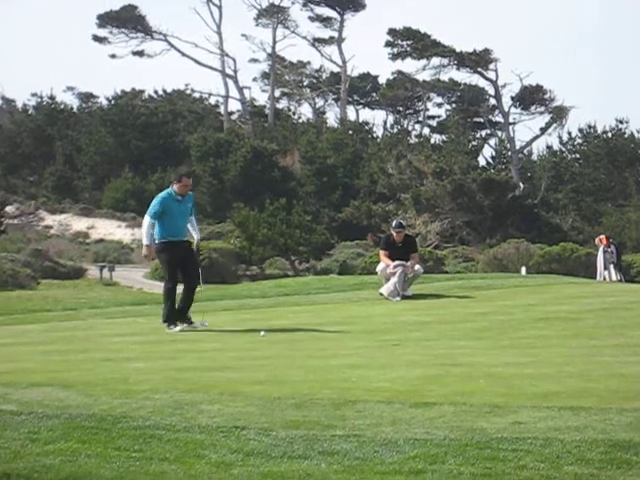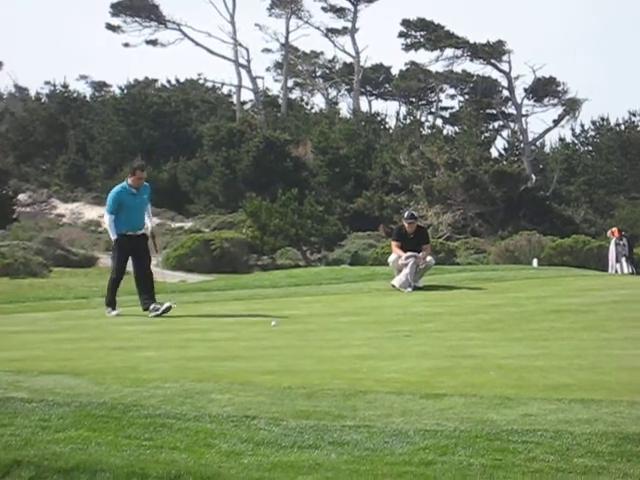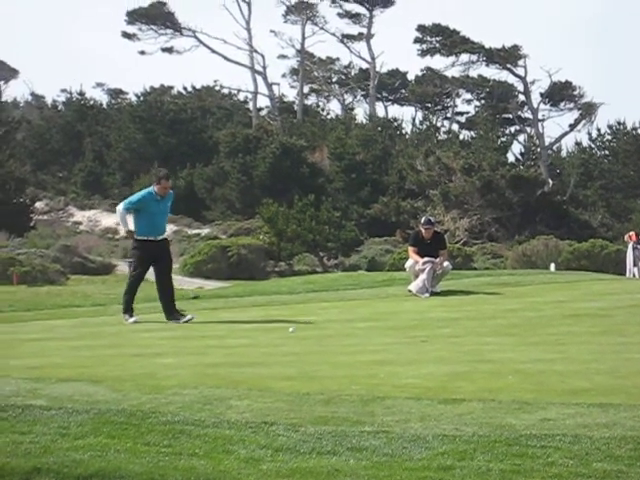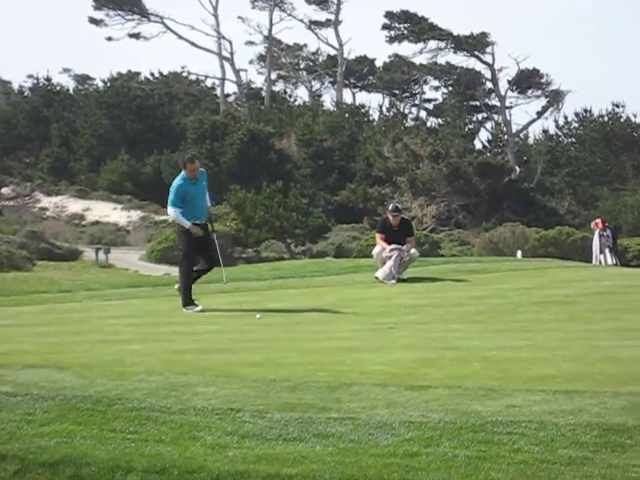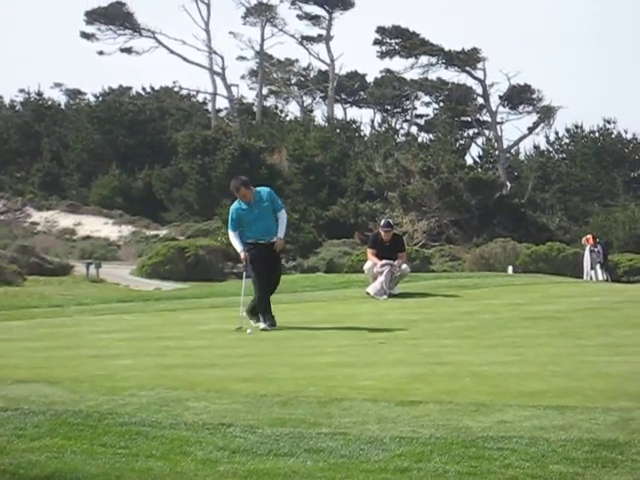
dt=1s
person 1, frame 1
left shoulder: (189, 197)
right shoulder: (162, 199)
right elbow: (148, 221)
left wrist: (197, 236)
right wrist: (146, 245)
left hip: (184, 243)
right hip: (166, 245)
left knee: (193, 279)
right knee: (172, 282)
left ankle: (181, 315)
right ankle: (170, 320)
person 1, frame 2
left shoulder: (146, 188)
right shoulder: (117, 192)
right elbow: (109, 217)
left wrist: (149, 223)
right wrist: (114, 238)
left hip: (140, 236)
right hip: (123, 238)
left knee: (144, 270)
right knee: (118, 272)
left ankle: (150, 304)
right ankle: (110, 305)
person 1, frame 3
left shoulder: (170, 195)
right shoulder: (142, 197)
right elbow: (121, 208)
right wrist: (127, 229)
left hip: (161, 241)
right hip: (143, 243)
left knee: (165, 277)
right knee: (136, 278)
left ankle: (172, 313)
right ankle: (127, 311)
person 1, frame 4
left shoulder: (202, 174)
right shoulder: (178, 185)
right elbow: (171, 211)
left wrist: (208, 206)
right wrist: (190, 227)
left hip: (201, 225)
right hip: (187, 228)
left knee: (212, 260)
right knee: (187, 264)
left ankle: (184, 284)
right ankle: (187, 302)
person 1, frame 5
left shoulder: (267, 193)
right shoulder: (235, 209)
left elbow: (282, 213)
right elbow: (233, 234)
left wrist: (280, 236)
right wrist: (241, 251)
left hip: (273, 244)
right hip: (253, 246)
left knee: (273, 281)
right knee: (260, 283)
left ankle: (252, 309)
right ankle: (267, 318)
